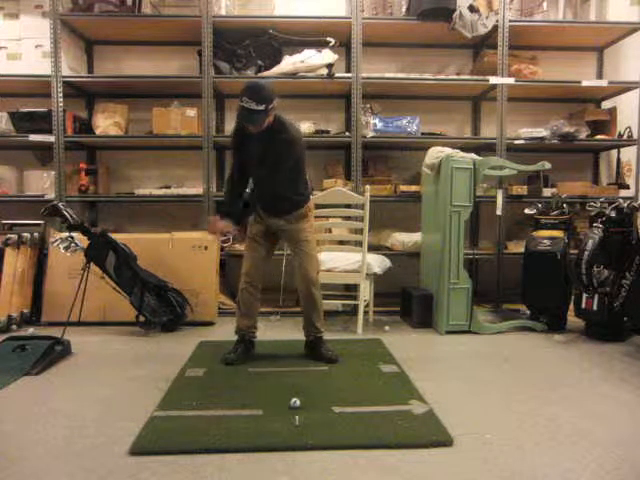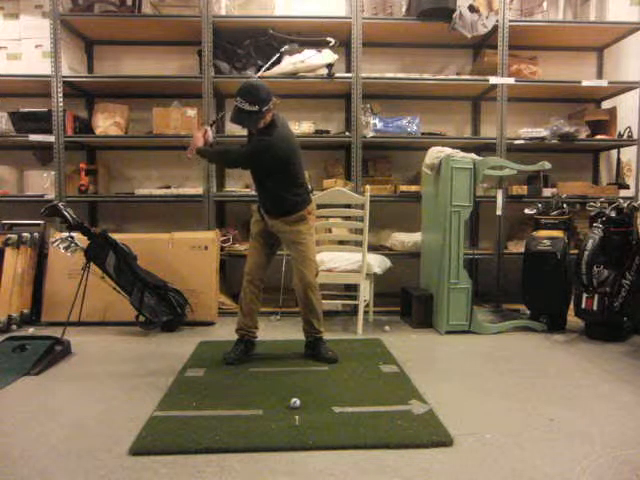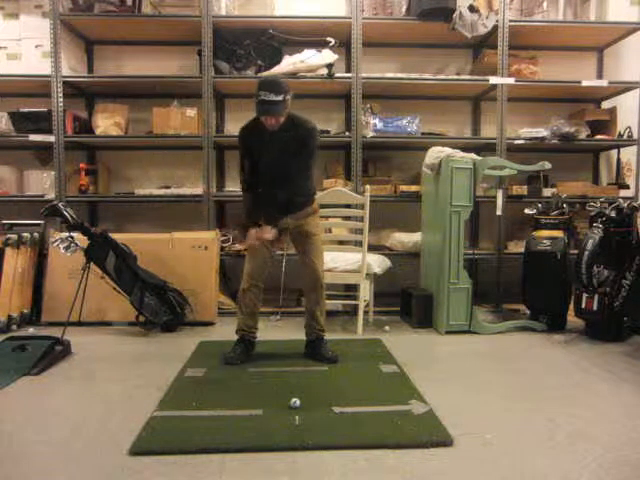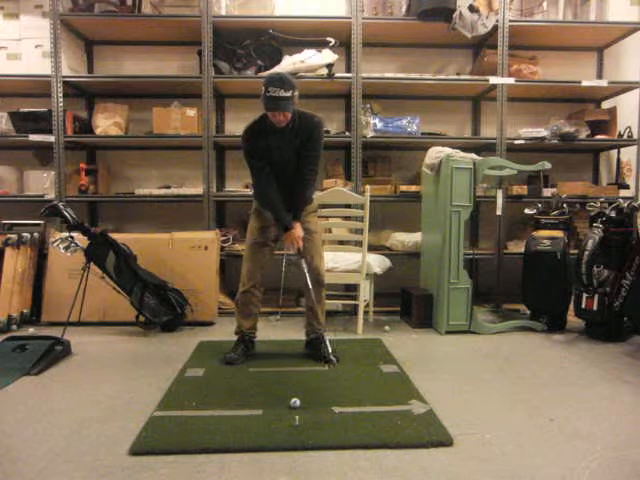
dt=0.5s
person 1, frame 1
left shoulder: (288, 137)
right shoulder: (241, 132)
left elbow: (268, 186)
right elbow: (238, 177)
left wrist: (234, 219)
right wrist: (225, 213)
left hip: (295, 213)
right hip: (262, 213)
left knee: (308, 277)
right knee: (250, 275)
left ankle: (315, 340)
right ankle: (246, 339)
person 1, frame 2
left shoulder: (273, 143)
right shoulder: (262, 125)
left elbow: (235, 159)
right elbow: (244, 155)
left wrist: (202, 149)
right wrist: (208, 147)
left hip: (294, 217)
right hip: (266, 213)
left knee: (305, 280)
right knee: (252, 276)
left ankle: (315, 340)
right ankle: (246, 339)
person 1, frame 3
left shoulder: (305, 131)
right shoulder: (248, 133)
left elbow: (295, 182)
right elbow: (250, 181)
left wrist: (272, 222)
right wrist: (256, 223)
left hip: (301, 211)
right hip: (262, 213)
left knee: (314, 276)
right knee: (252, 276)
left ankle: (315, 339)
right ankle: (246, 338)
person 1, frame 4
left shoulder: (312, 125)
right shoulder: (253, 134)
left elbow: (307, 175)
right elbow: (264, 183)
left wrist: (297, 220)
right wrist: (286, 224)
left hip: (303, 209)
right hip: (266, 210)
left knee: (315, 274)
right knee: (251, 276)
left ankle: (315, 339)
right ankle: (245, 339)
